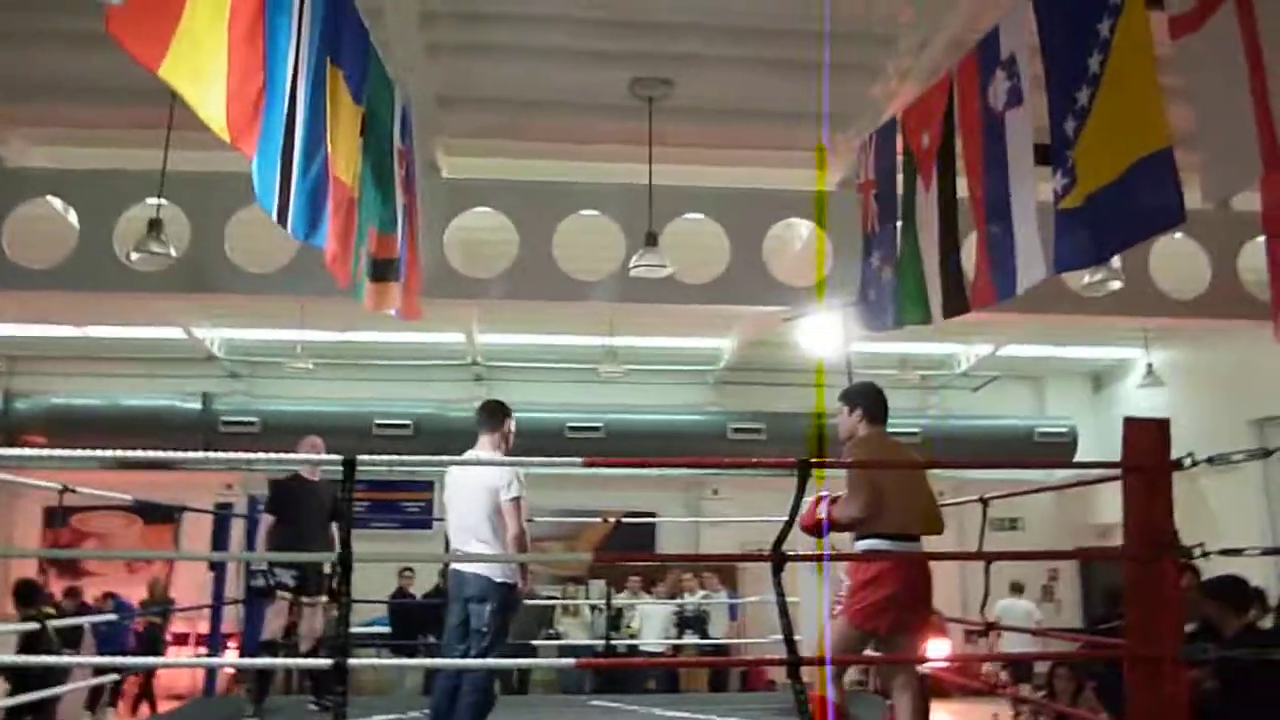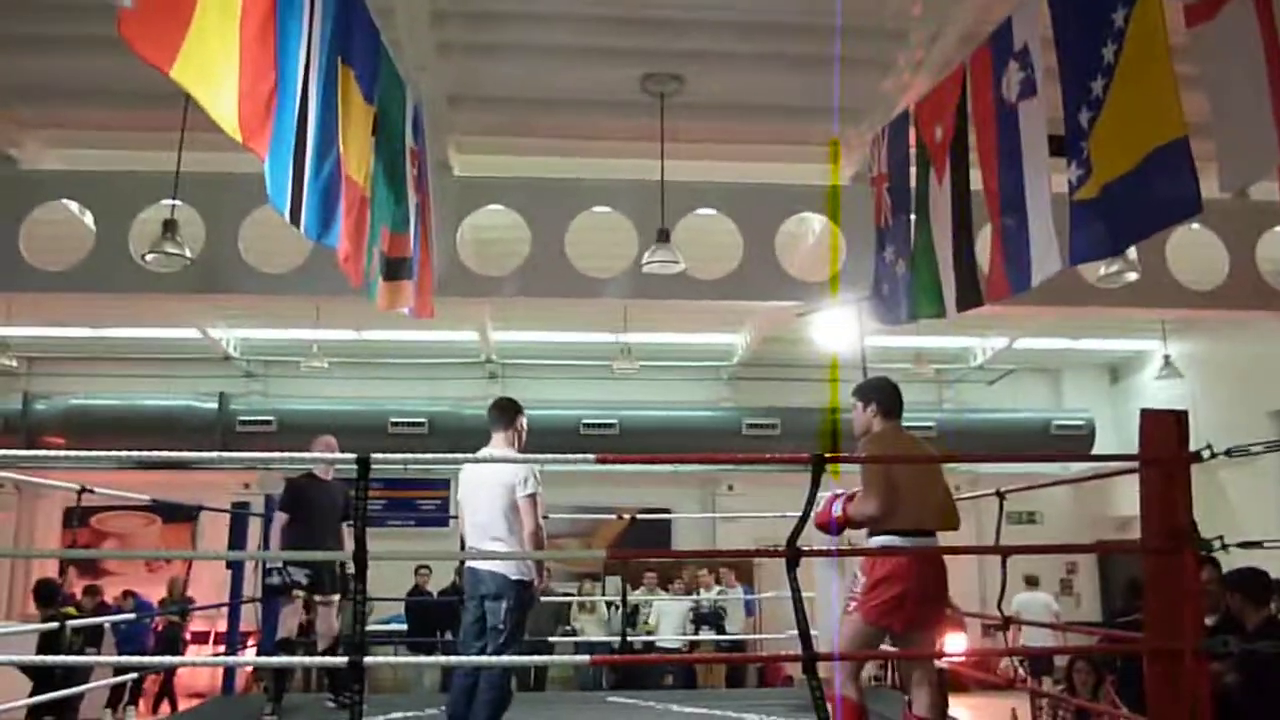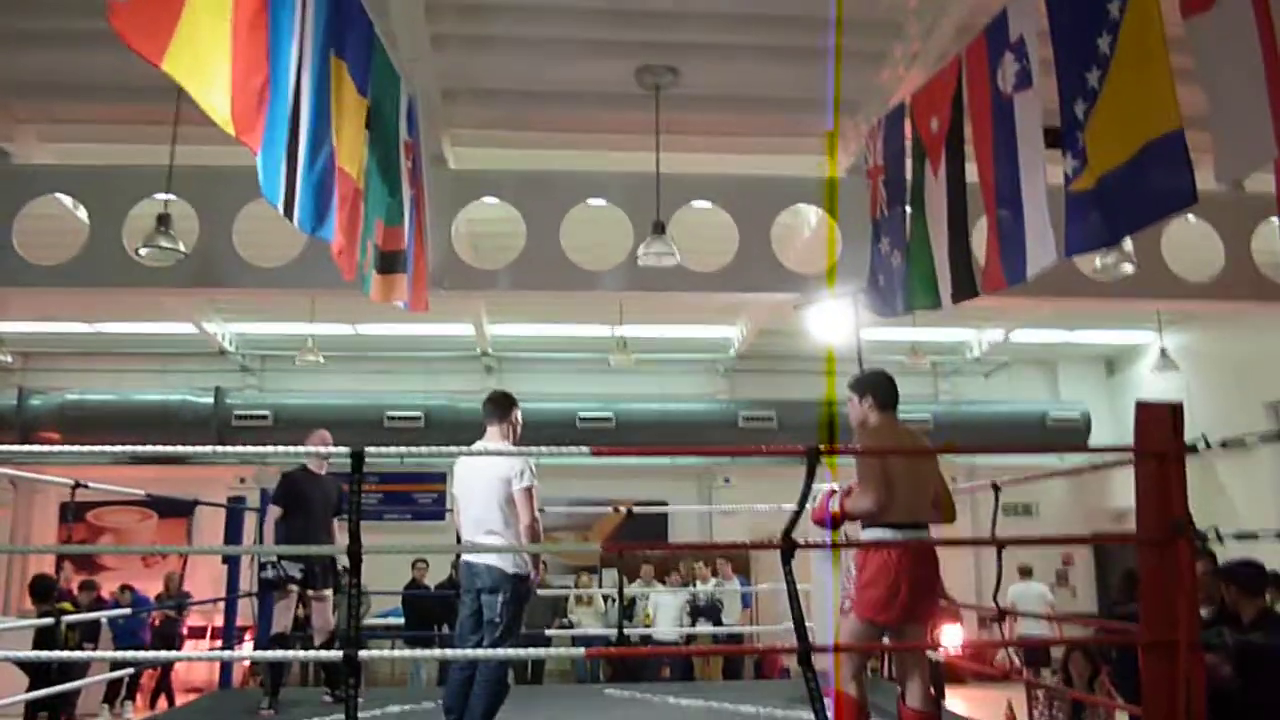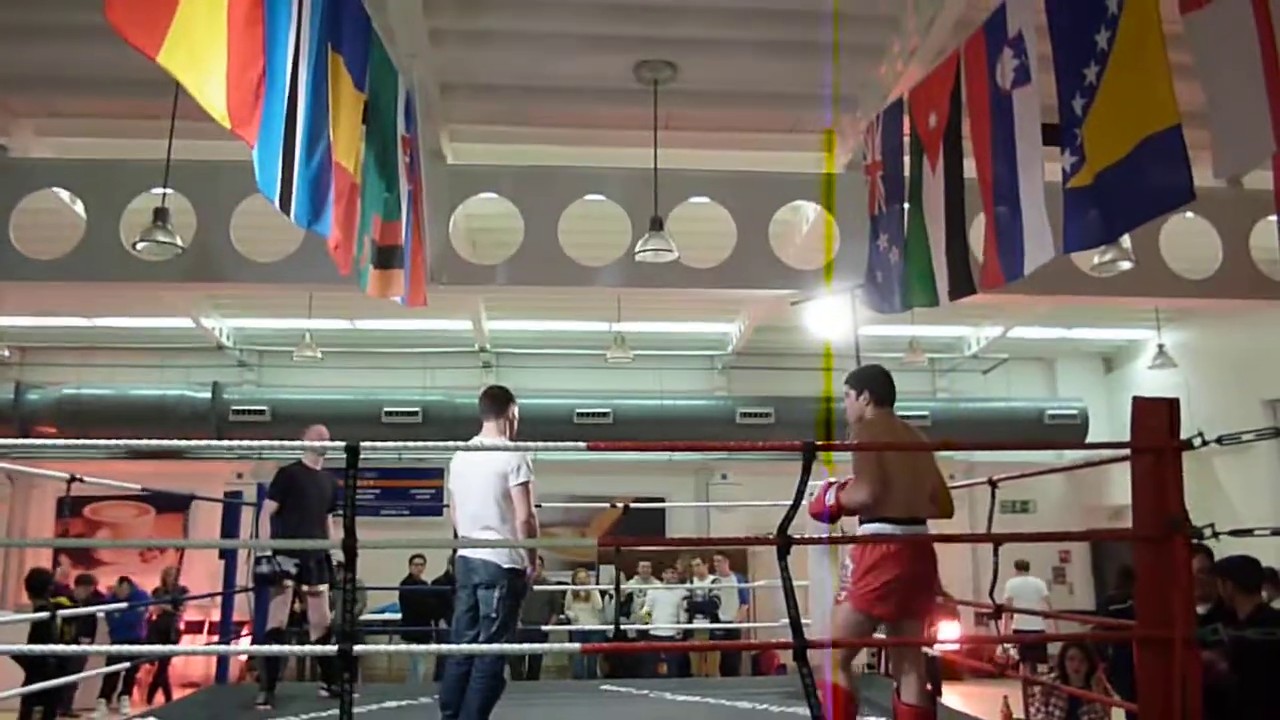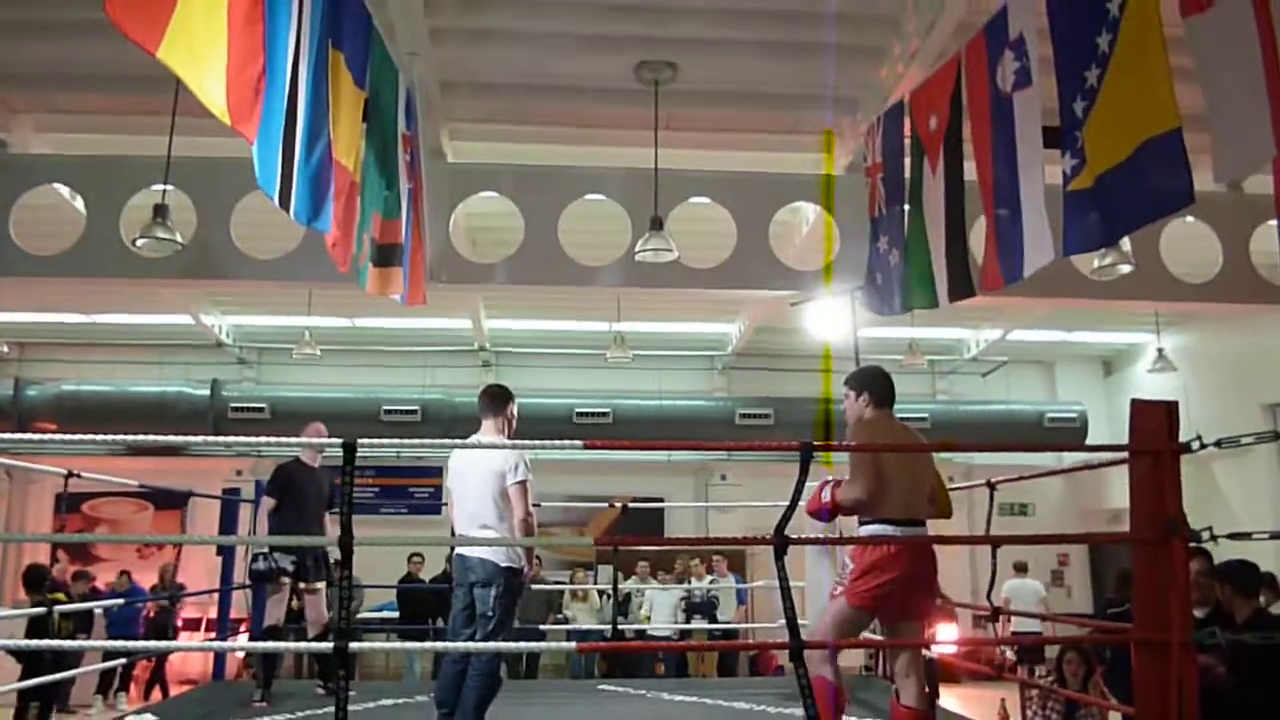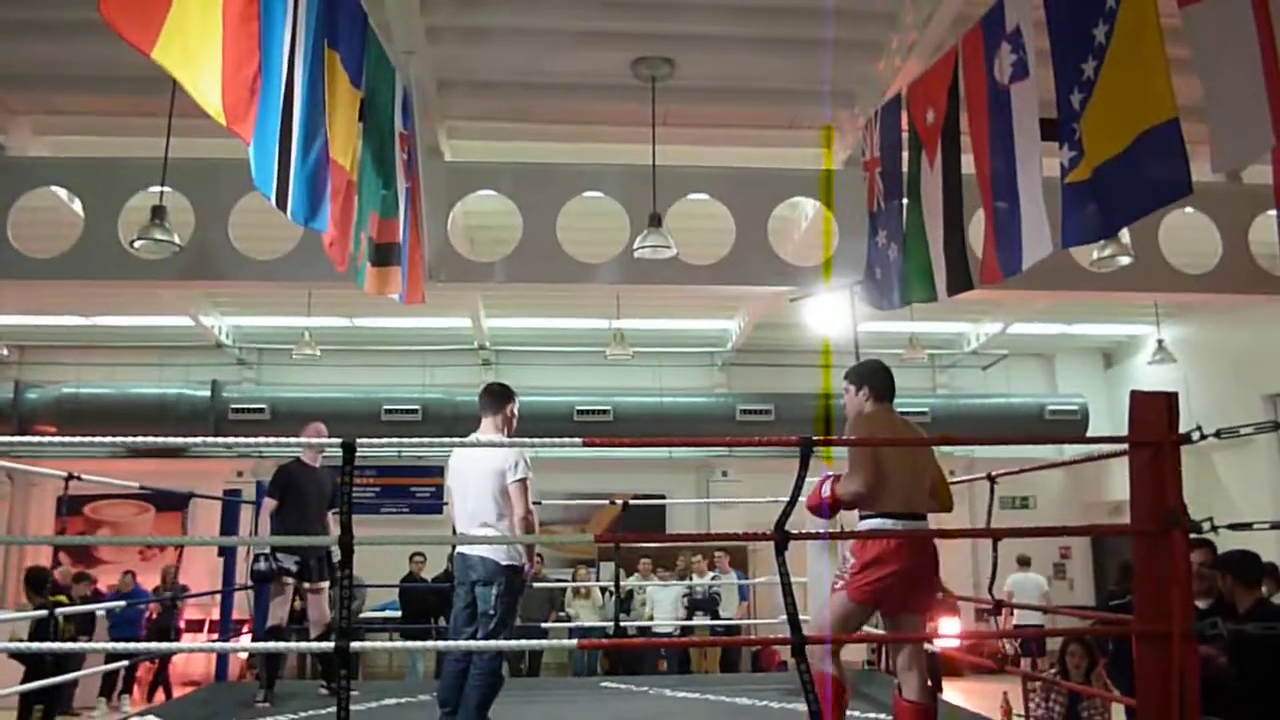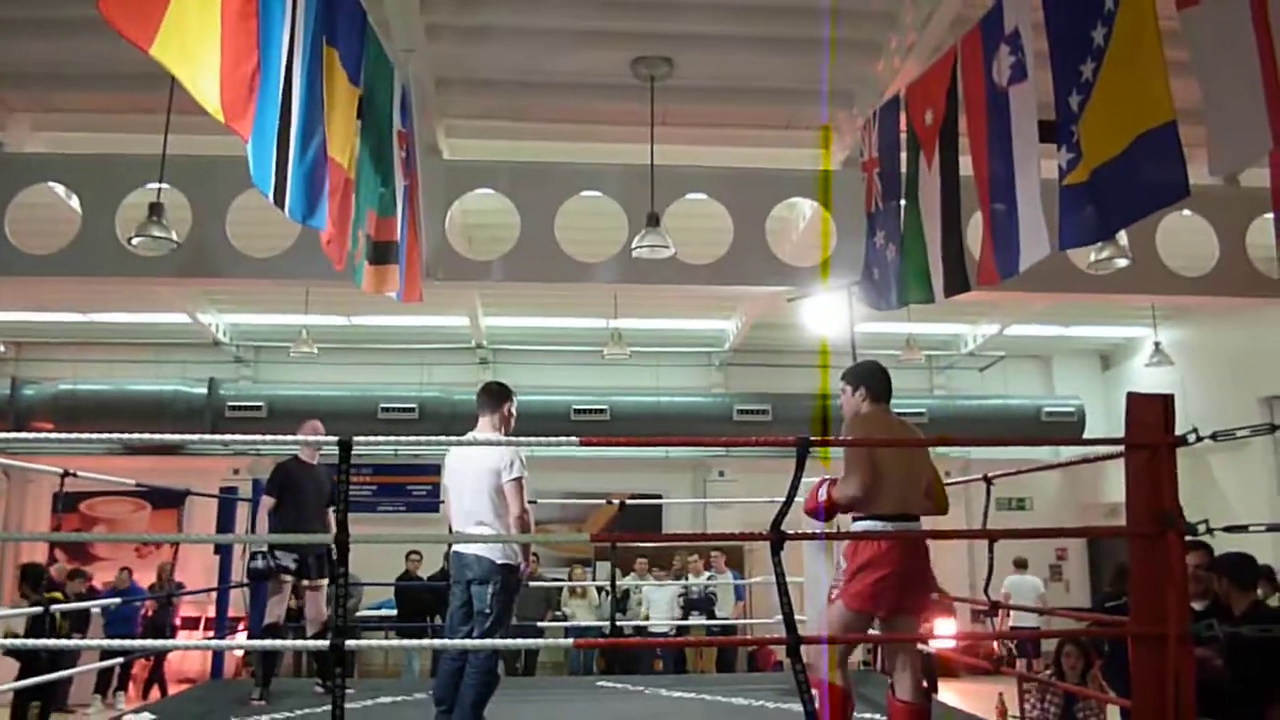
dt=0.1s
person 1, frame 1
left shoulder: (860, 447)
right shoulder: (909, 457)
left elbow: (859, 506)
right elbow: (934, 523)
left wrist: (825, 512)
left hip: (878, 566)
right hip: (912, 566)
left knee: (827, 668)
right knee: (902, 678)
person 1, frame 2
left shoulder: (875, 443)
right shoulder: (924, 452)
left elbow: (876, 506)
right elbow: (950, 520)
left wrist: (841, 510)
left hip: (892, 563)
right hip: (928, 564)
left knee: (844, 669)
right knee: (920, 676)
person 1, frame 3
left shoulder: (871, 435)
right shoulder: (920, 444)
left elbow: (873, 500)
right elbow: (946, 511)
left wrist: (838, 505)
left hip: (886, 556)
right hip: (921, 556)
left knee: (846, 667)
right knee: (913, 668)
person 1, frame 4
left shoulder: (866, 429)
right shoulder: (917, 439)
left elbow: (866, 492)
right elbow: (944, 506)
left wrist: (834, 499)
left hip: (883, 551)
right hip: (919, 551)
left knee: (835, 657)
right knee: (909, 664)
person 1, frame 5
left shoulder: (863, 429)
right shoulder: (916, 441)
left elbow: (861, 490)
right elbow: (942, 507)
left wrist: (830, 497)
left hip: (882, 552)
right hip: (918, 552)
left knee: (819, 650)
right knee: (907, 667)
person 1, frame 6
left shoulder: (862, 424)
right shoulder: (916, 435)
left elbow: (860, 483)
right elbow: (943, 500)
left wrist: (830, 492)
left hip: (883, 546)
right hip: (919, 547)
left knee: (822, 642)
right knee: (909, 660)
person 1, frame 7
left shoulder: (859, 424)
right shoulder: (912, 436)
left elbow: (857, 486)
right elbow: (939, 502)
left wrist: (827, 495)
left hip: (876, 548)
right hip: (912, 548)
left knee: (826, 656)
right knee: (903, 661)
person 2, frame 1
left shoulder: (454, 469)
right shoulder: (505, 470)
right elbow: (515, 532)
right wrist: (523, 574)
left hip: (459, 573)
right hip: (494, 577)
left knee: (453, 656)
right knee: (481, 662)
person 2, frame 2
left shoulder: (468, 468)
right shoulder: (520, 468)
right elbow: (532, 530)
right wrist: (539, 572)
left hip: (474, 571)
right hip: (509, 575)
left knee: (469, 656)
right knee: (498, 661)
person 2, frame 3
left shoulder: (463, 461)
right shoulder: (515, 461)
right elbow: (528, 522)
right wrist: (535, 565)
left hip: (470, 565)
right hip: (505, 568)
left knee: (465, 649)
right knee: (494, 655)
person 2, frame 4
left shoulder: (460, 456)
right shoulder: (513, 456)
right elbow: (525, 518)
right wrist: (532, 560)
left hip: (466, 560)
right hip: (502, 563)
left knee: (462, 645)
right knee: (490, 651)
person 2, frame 5
left shoulder: (457, 454)
right shoulder: (510, 455)
right elbow: (522, 517)
right wrist: (529, 559)
left hip: (463, 558)
right hip: (499, 562)
left knee: (458, 643)
right knee: (486, 649)
person 2, frame 6
left shoulder: (458, 453)
right shoulder: (510, 453)
right elbow: (522, 514)
right wrist: (530, 556)
left hip: (464, 556)
right hip: (499, 560)
left knee: (460, 642)
right knee: (488, 648)
person 2, frame 7
left shoulder: (455, 451)
right shoulder: (506, 452)
right elbow: (518, 513)
right wrist: (526, 555)
left hip: (460, 554)
right hip: (496, 558)
left knee: (456, 641)
right knee: (484, 647)
person 3, frame 1
left shoulder: (328, 491)
right shoulder: (284, 486)
right elbow: (265, 526)
right wrist: (259, 566)
left hip: (313, 570)
right hip: (283, 568)
left knee: (312, 636)
right knee: (272, 634)
person 3, frame 2
left shoulder: (341, 491)
right shoulder: (298, 485)
right elbow: (278, 525)
left wrist: (346, 567)
right wrist: (274, 563)
left hip: (326, 569)
right hip: (297, 566)
left knee: (329, 634)
right knee: (287, 633)
left ankle: (337, 693)
person 3, frame 3
left shoulder: (334, 486)
right shoulder: (292, 479)
right elbow: (271, 519)
left wrist: (337, 563)
right wrist: (268, 558)
left hip: (320, 563)
right hip: (290, 560)
left knee: (325, 629)
right knee: (281, 628)
left ankle: (333, 687)
right ankle: (271, 693)
person 3, frame 4
left shoulder: (329, 481)
right shoulder: (288, 473)
right elbow: (266, 514)
left wrist: (331, 558)
right wrist: (264, 552)
left hip: (315, 558)
right hip: (286, 556)
left knee: (322, 623)
right knee: (277, 623)
left ankle: (329, 682)
right ankle: (266, 688)
person 3, frame 5
left shoulder: (326, 479)
right shoulder: (286, 471)
right elbow: (264, 511)
left wrist: (328, 555)
right wrist: (261, 550)
left hip: (313, 556)
right hip: (283, 553)
left knee: (319, 621)
right knee: (274, 621)
left ankle: (326, 680)
right ankle: (263, 685)
person 3, frame 6
left shoulder: (328, 479)
right shoulder: (287, 471)
right elbow: (266, 512)
left wrist: (332, 555)
right wrist: (262, 550)
left hip: (316, 556)
right hip: (286, 553)
left knee: (321, 621)
right knee: (277, 621)
left ankle: (329, 680)
right ankle: (266, 686)
person 3, frame 7
left shoulder: (326, 476)
right shoulder: (285, 469)
right elbow: (264, 510)
left wrist: (333, 553)
right wrist: (260, 549)
left hip: (315, 554)
right hip: (284, 551)
left knee: (318, 619)
right knee: (274, 619)
left ankle: (325, 679)
right ankle: (262, 684)
